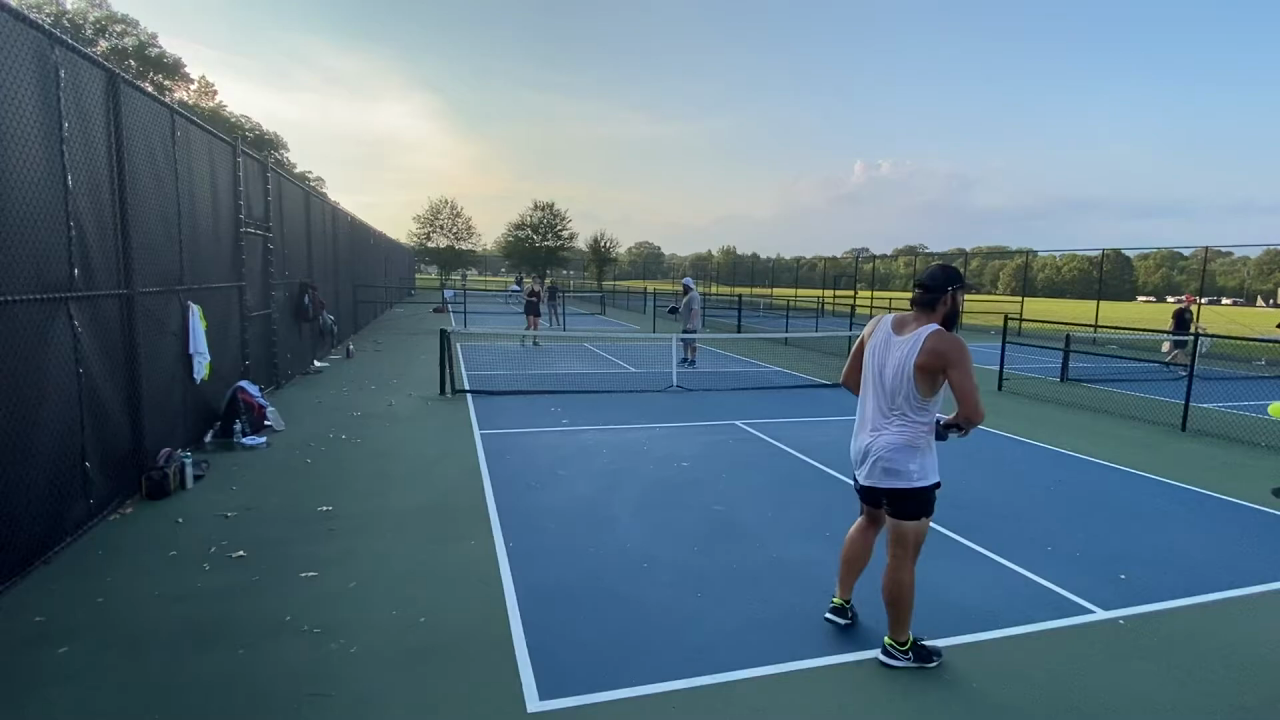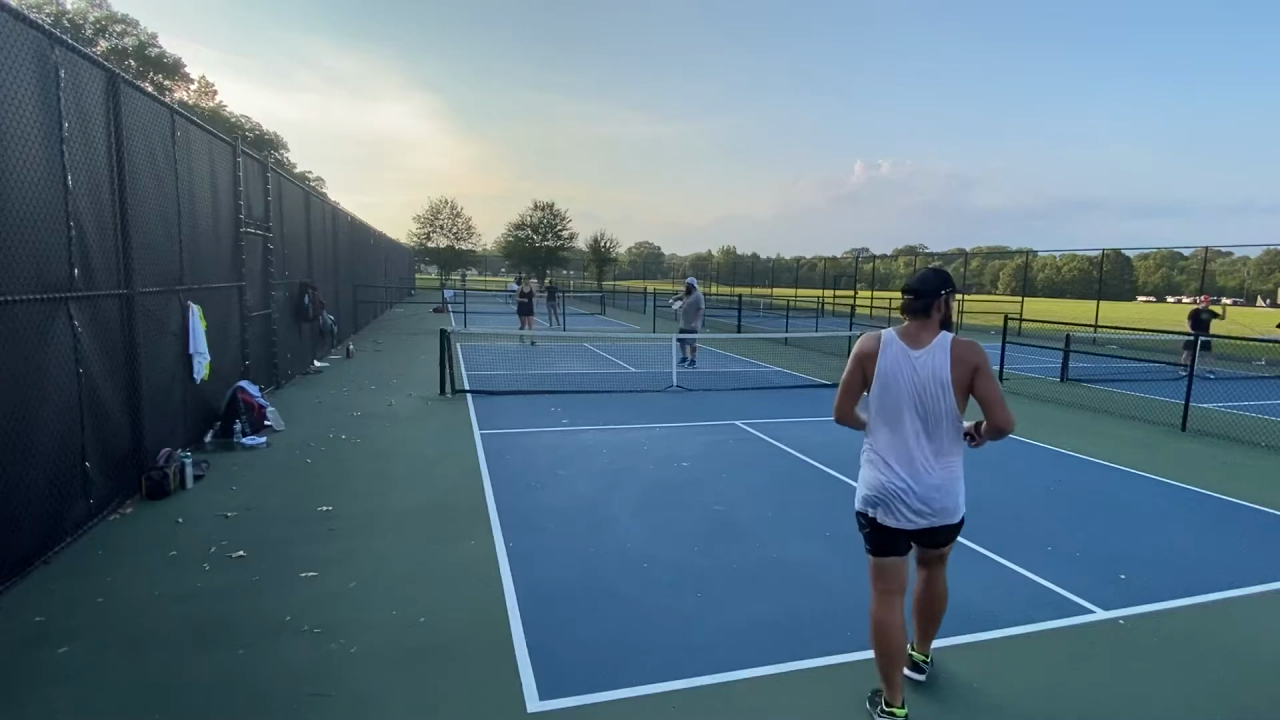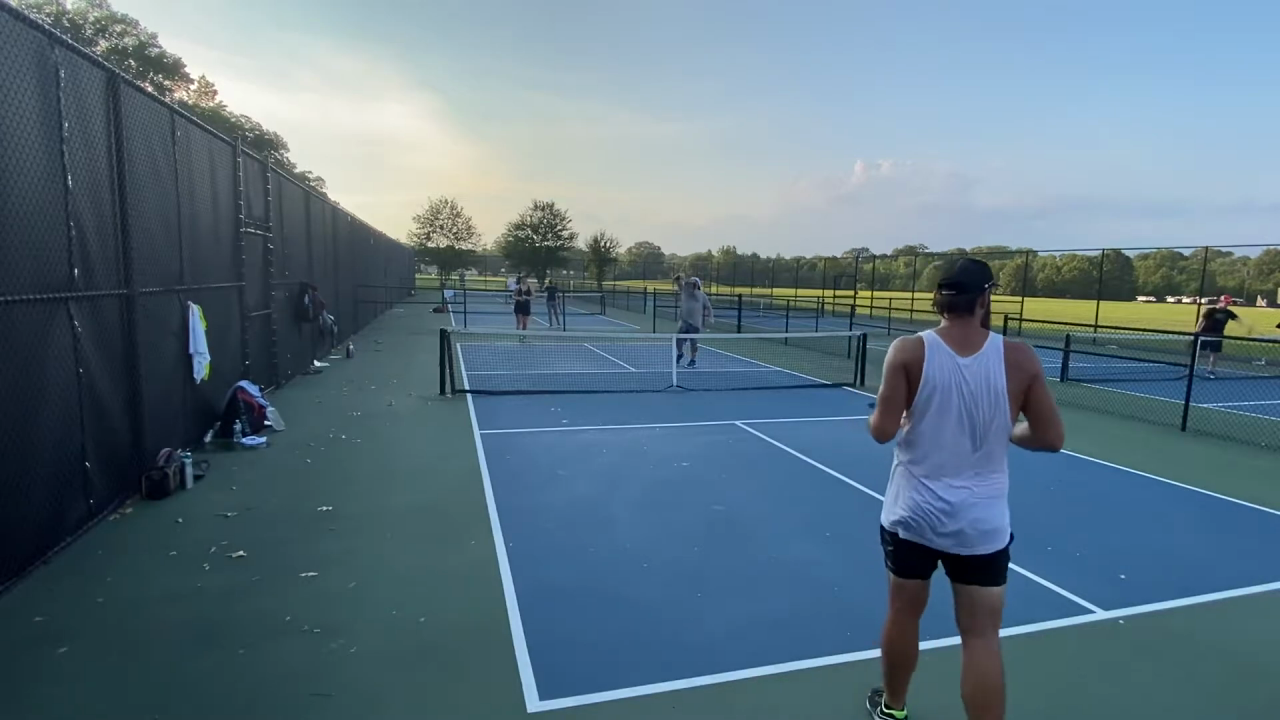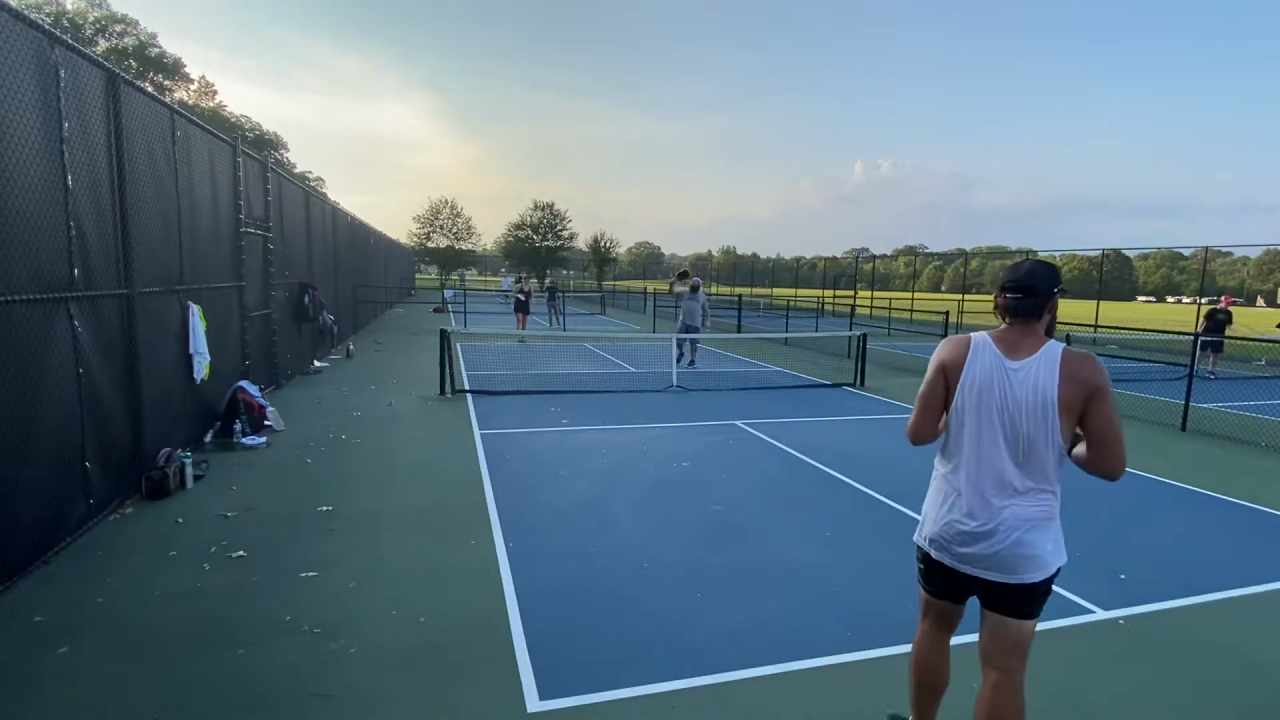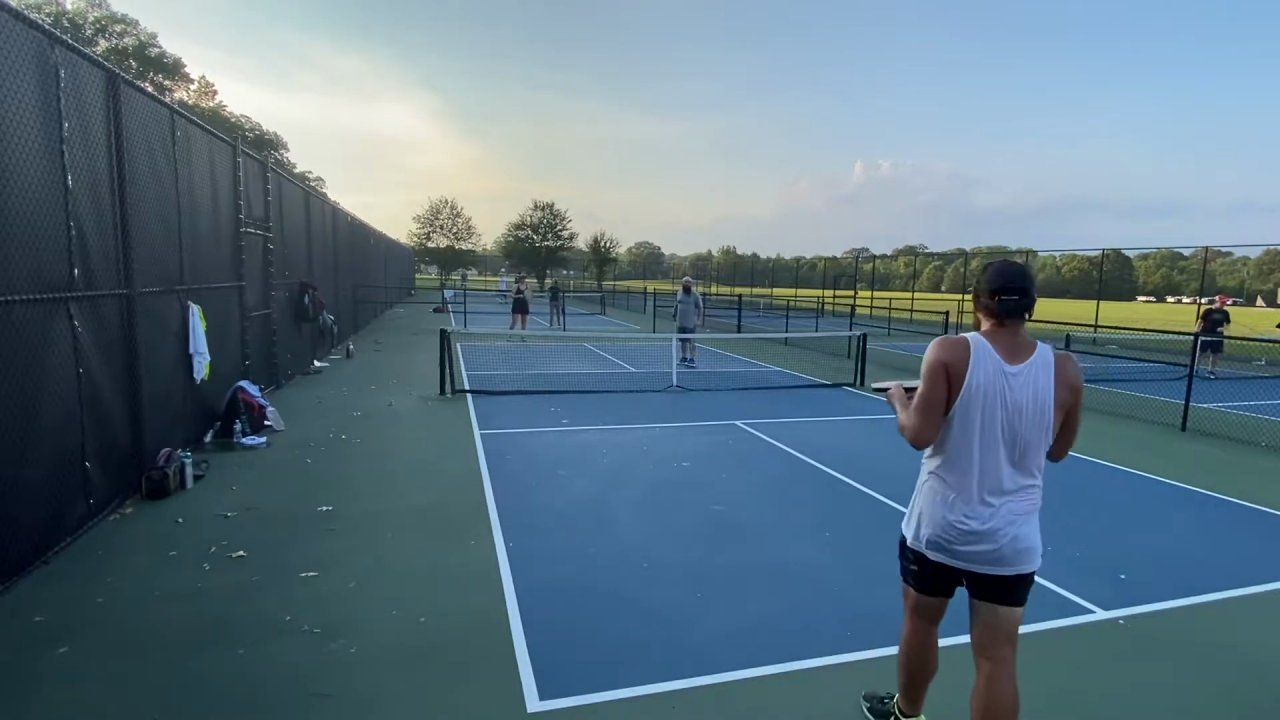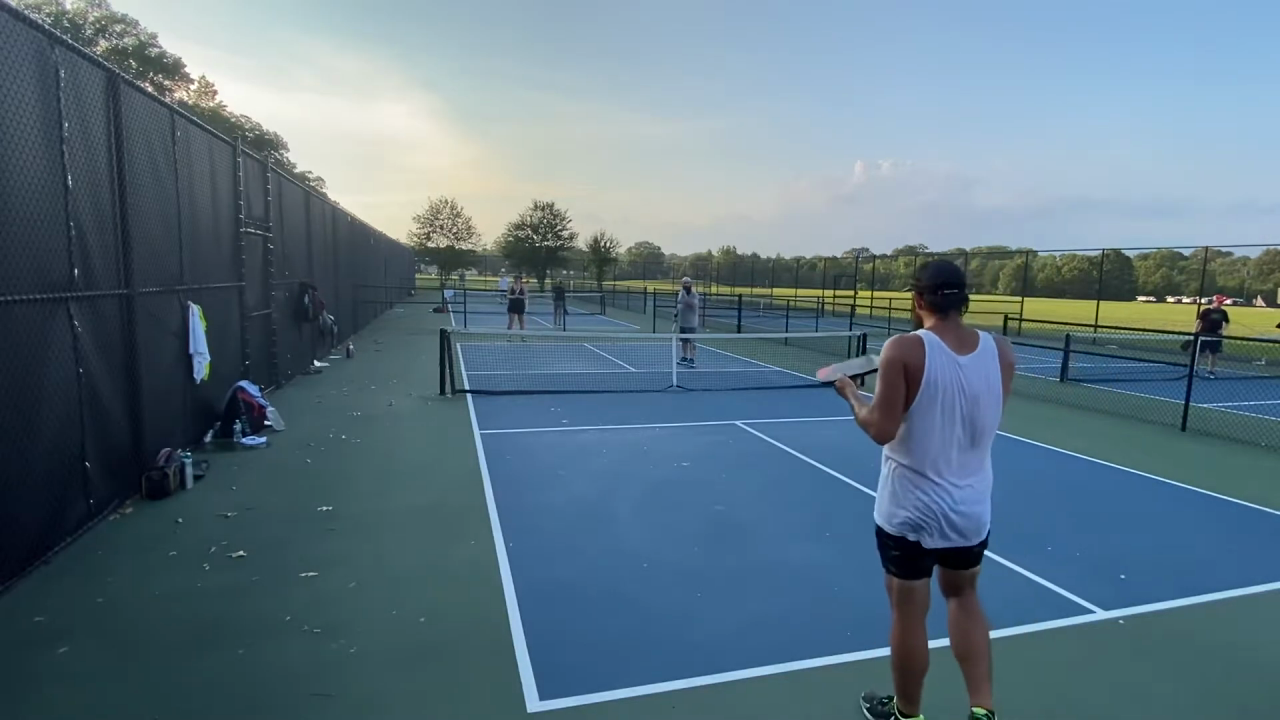
dt=0.5s
person 1, frame 1
left shoulder: (877, 326)
right shoulder: (946, 346)
left elbow: (849, 379)
right elbow: (974, 413)
right wrist: (957, 421)
left hip: (866, 450)
right hip: (907, 462)
left knee: (868, 520)
right knee: (902, 554)
left ankle: (840, 602)
right ankle: (898, 644)
person 1, frame 2
left shoulder: (870, 346)
right shoulder: (967, 354)
left elbow: (842, 414)
right elbow: (1003, 423)
right wrist: (978, 432)
left hip: (881, 493)
right hip: (940, 497)
left knee: (886, 594)
right knee: (933, 570)
right ankle: (920, 655)
person 1, frame 3
left shoulder: (908, 351)
right shoulder: (1020, 358)
left elbow: (882, 430)
right elbow: (1050, 439)
left hip: (912, 513)
right hip: (982, 521)
left knee: (904, 612)
right knee: (980, 637)
person 1, frame 4
left shoulder: (955, 352)
right shoulder: (1082, 370)
left elbow: (918, 433)
right elbow: (1111, 466)
left hip: (947, 529)
right hip: (1023, 546)
left knee: (934, 629)
right knee: (1003, 670)
person 1, frame 5
left shoulder: (949, 352)
right shoulder: (1064, 369)
left elbow: (920, 435)
right elbow: (1057, 449)
left wrist: (900, 402)
left hip: (939, 527)
right hip: (1012, 539)
left knee: (920, 624)
right knee: (997, 658)
person 1, frame 6
left shoulder: (903, 350)
right shoulder: (1001, 351)
left elbow: (882, 430)
left wrist: (851, 393)
left hip: (909, 511)
right hip: (971, 509)
left knee: (908, 615)
right knee: (964, 598)
